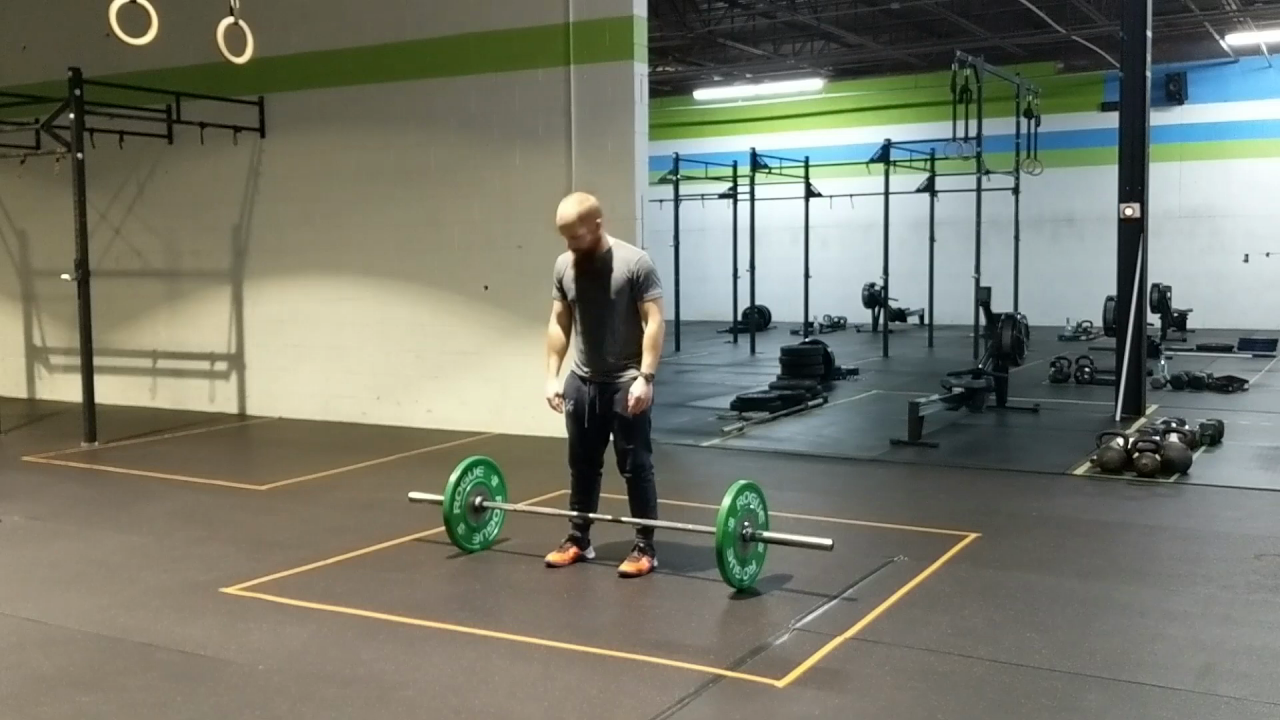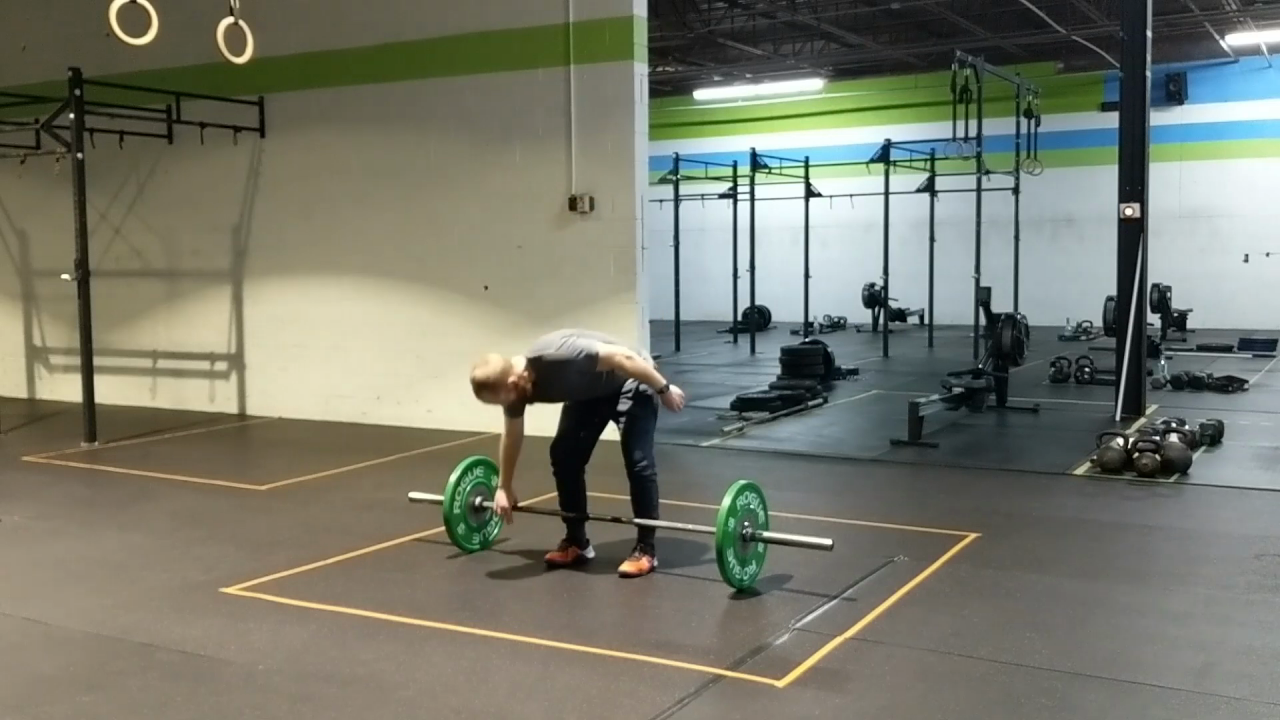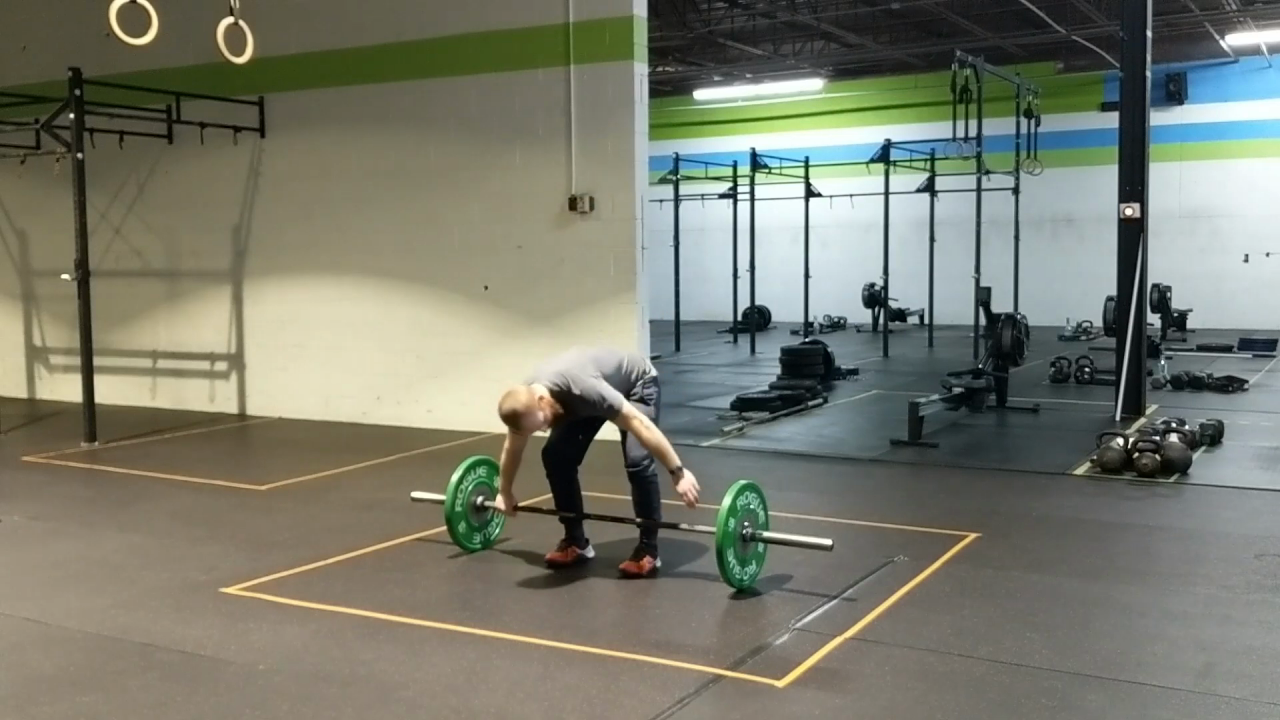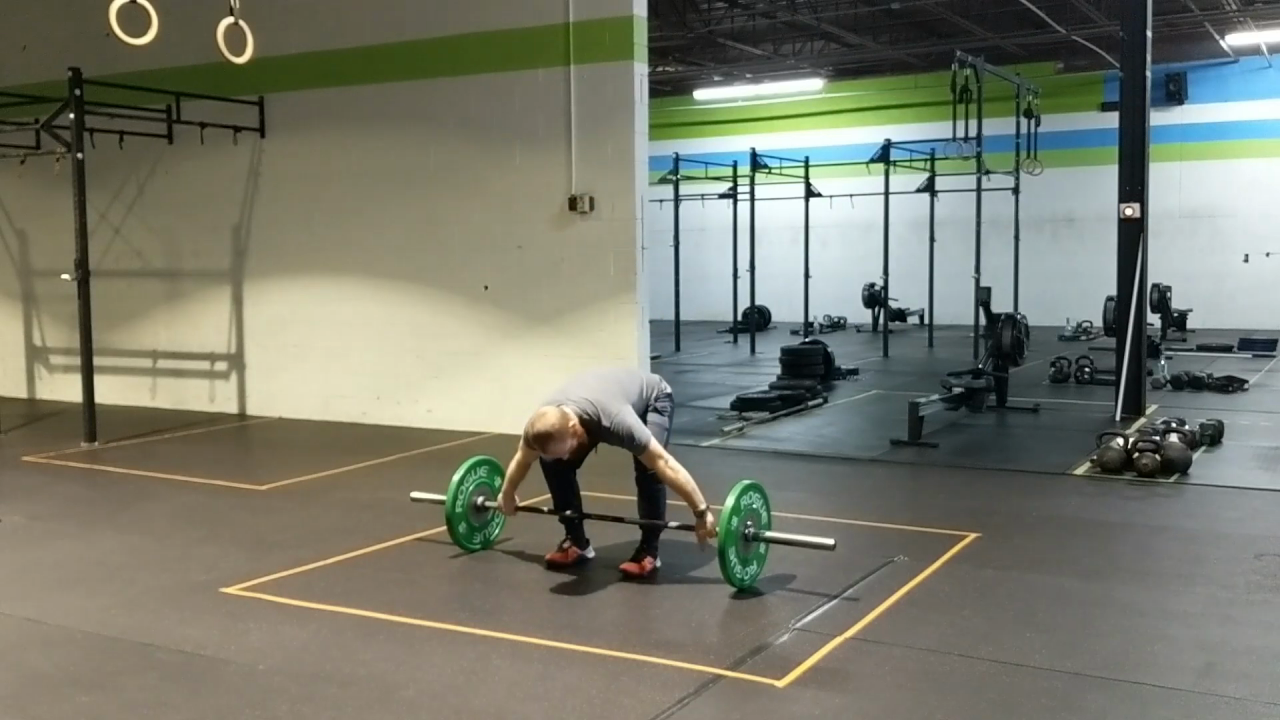
dt=0.7s
person 1, frame 1
left shoulder: (634, 262)
right shoulder: (564, 266)
left elbow: (654, 321)
right elbow: (559, 323)
left wrist: (645, 379)
right wrist: (553, 376)
left hip: (627, 385)
right hip: (581, 383)
left knee: (635, 466)
right knee: (582, 465)
left ankle: (645, 548)
right ankle: (578, 540)
person 1, frame 2
left shoulder: (558, 354)
right shoulder: (515, 384)
left elbow: (622, 357)
right elbow: (512, 437)
left wrist: (664, 389)
right wrist: (504, 488)
left hip: (630, 383)
right hip: (588, 394)
left knee: (638, 462)
right knee: (563, 456)
left ankle: (646, 549)
right ankle: (576, 541)
person 1, frame 3
left shoulder: (582, 388)
right shoulder: (524, 404)
left elbow: (639, 425)
right elbow: (513, 448)
left wrist: (679, 472)
right wrist: (505, 493)
left hip: (636, 381)
left knee: (637, 461)
right knee: (555, 457)
left ankle: (648, 550)
right ankle: (576, 542)
person 1, frame 4
left shoulder: (614, 420)
right shoulder: (544, 423)
left elbow: (665, 465)
right elbow: (522, 460)
left wrist: (702, 513)
right wrist: (507, 495)
left hip: (652, 397)
right hip: (602, 396)
left knee: (649, 469)
right knee: (551, 462)
left ankle: (649, 550)
right ankle: (576, 542)
